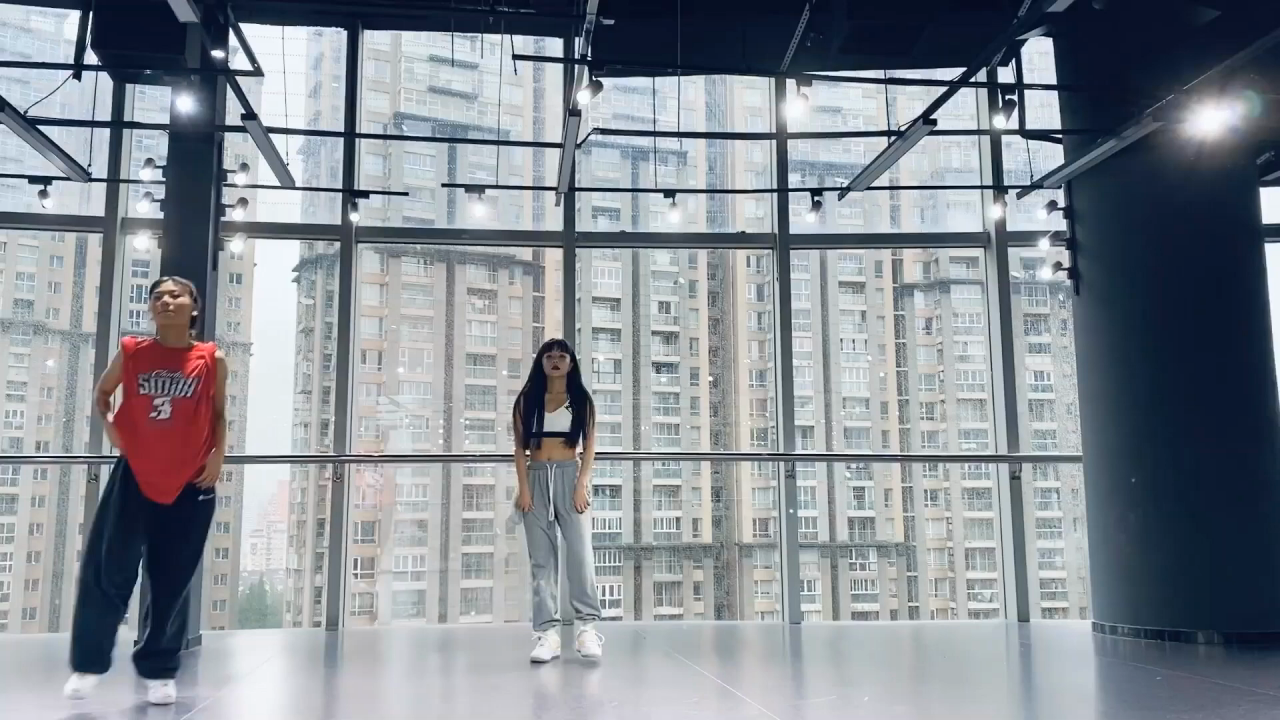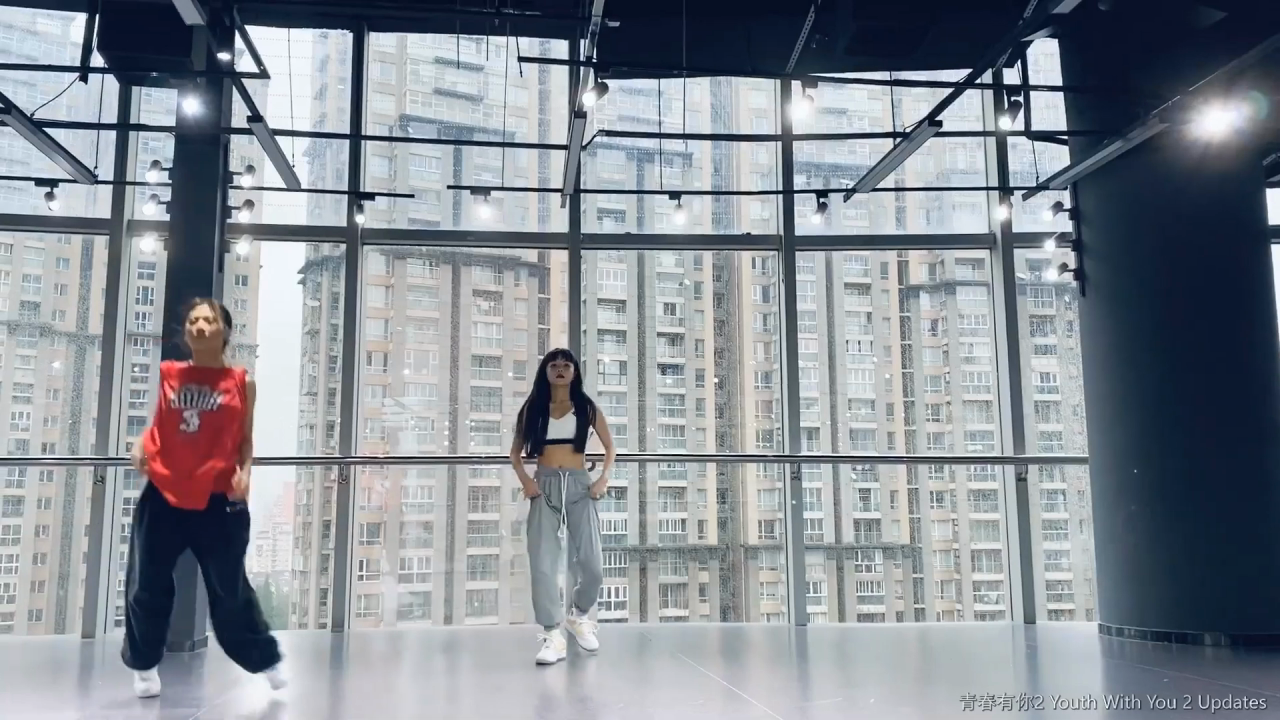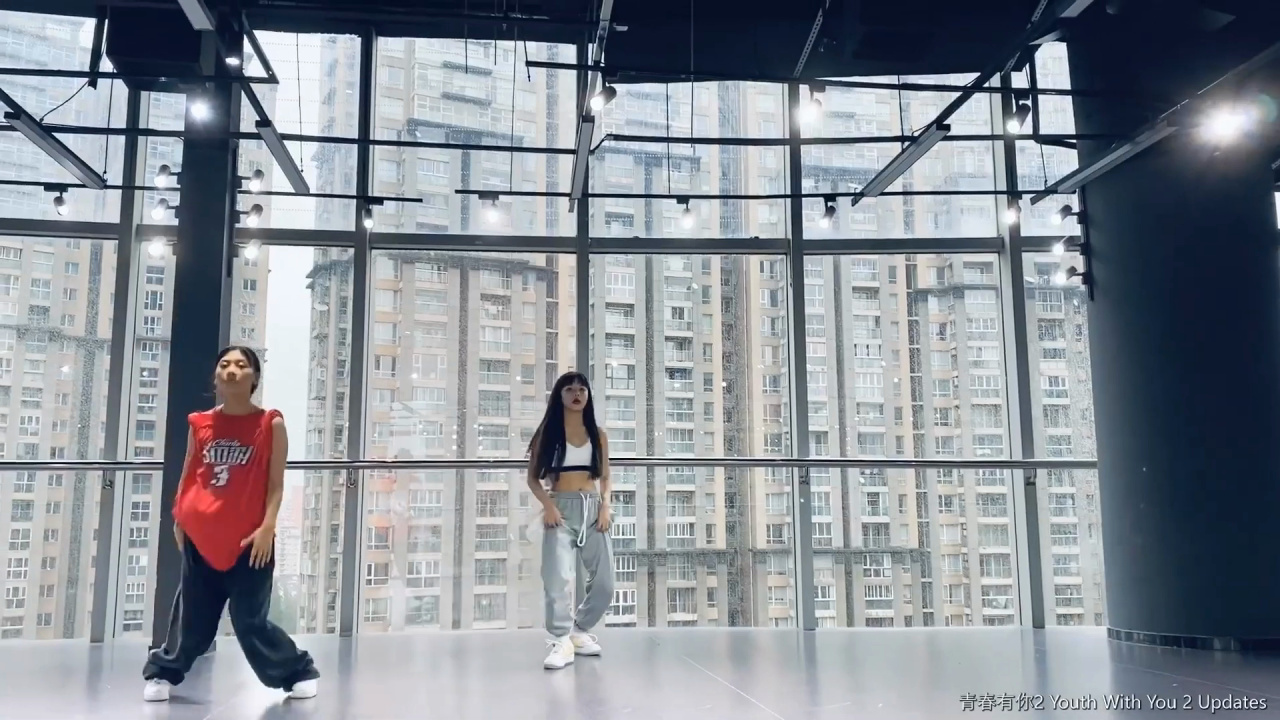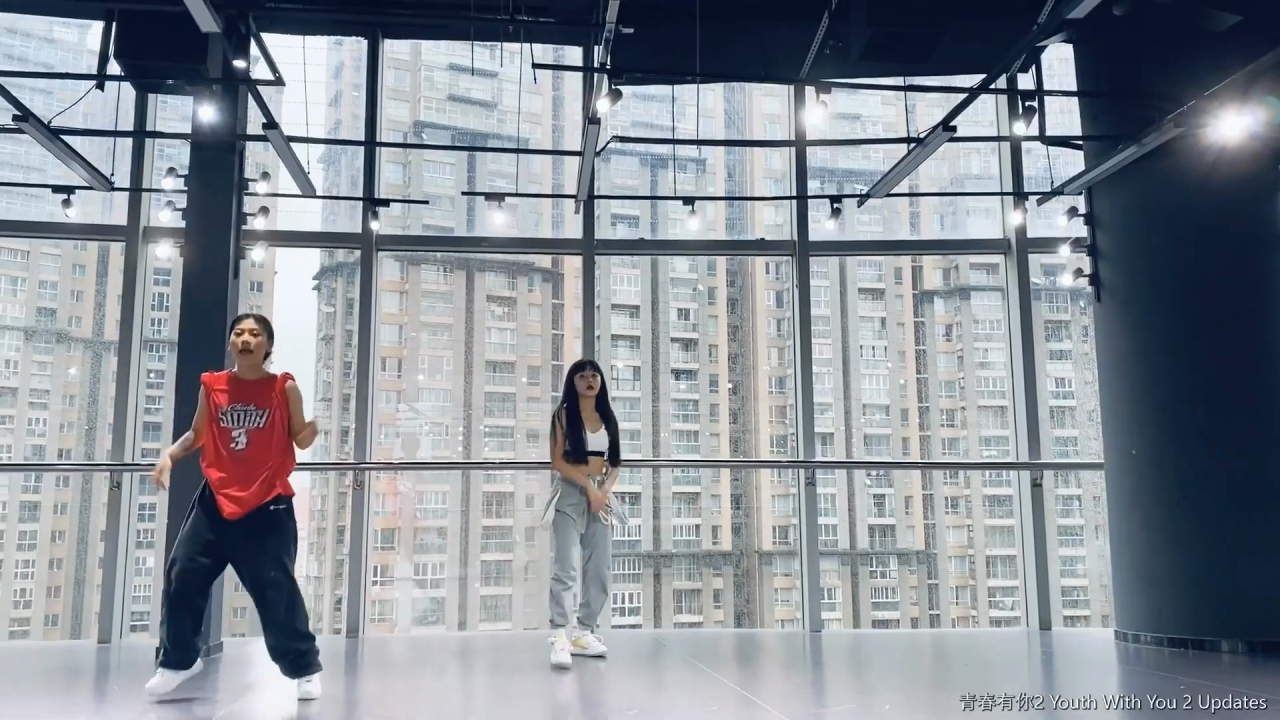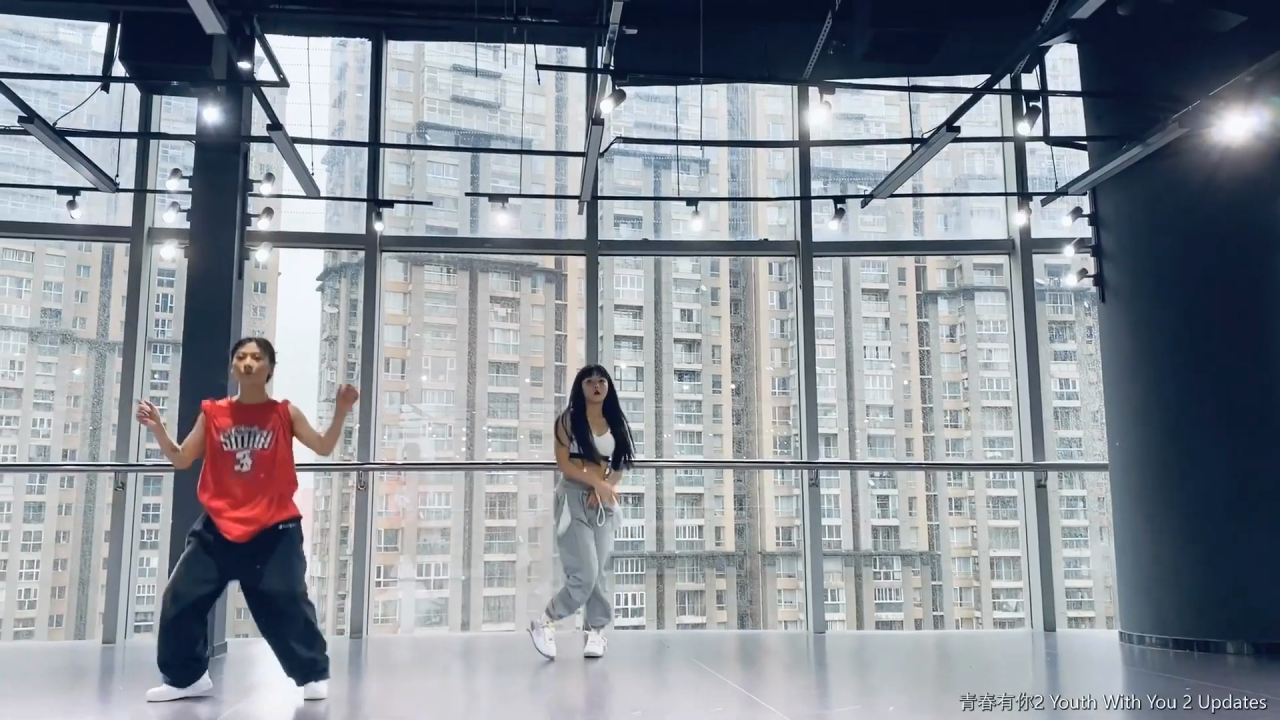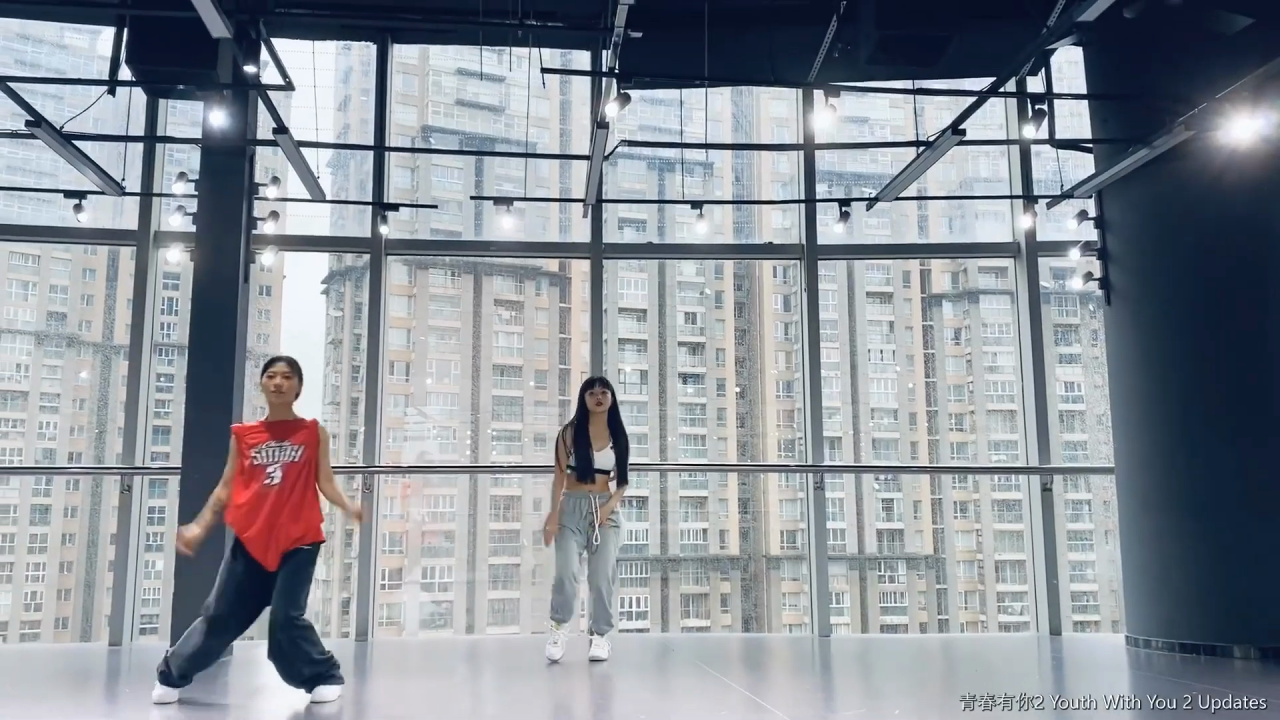
dt=0.2s
person 1, frame 1
left shoulder: (211, 360)
right shoulder: (131, 353)
left elbow: (218, 418)
right elbow: (102, 394)
left wrist: (217, 460)
right wrist: (111, 429)
left hip: (187, 485)
right hip: (132, 479)
left knee: (171, 584)
right knee: (105, 574)
left ankle: (159, 671)
right ankle: (87, 667)
person 1, frame 2
left shoulder: (240, 383)
right shoulder: (169, 374)
left elbow: (244, 440)
left wrist: (244, 473)
right wrist: (141, 454)
left hip: (216, 498)
right hip: (163, 493)
left knee: (229, 585)
right knee: (146, 584)
left ankle: (265, 660)
right ankle: (145, 666)
person 1, frame 3
left shoulder: (271, 424)
right shoulder: (198, 423)
left elbow: (274, 479)
right elbow: (187, 475)
left wrist: (264, 531)
right wrist: (178, 520)
left hip: (248, 540)
right hip: (201, 538)
left knee: (251, 624)
right knee: (193, 623)
left ankle: (299, 674)
right ankle: (161, 674)
person 1, frame 4
left shoulder: (284, 388)
right shoulder: (211, 386)
left elbow: (303, 441)
right elbow: (197, 435)
left wrist: (310, 429)
right wrist: (168, 457)
left hip: (268, 505)
right hip: (217, 499)
left knee: (275, 586)
right knee: (183, 578)
left ankle: (305, 670)
right ankle: (177, 662)
person 1, frame 5
left shoulder: (285, 413)
right shoulder: (212, 413)
left elbow: (322, 448)
right elbow: (183, 457)
left wrist: (341, 413)
right wrist: (157, 428)
left hip: (274, 525)
right hip: (219, 524)
left knee: (286, 598)
right knee: (181, 599)
left ankle: (313, 674)
right ankle: (185, 676)
person 1, frame 6
left shoulder: (314, 432)
right shoulder: (243, 435)
left elbow: (324, 484)
right elbow: (227, 487)
left wrist: (348, 508)
right wrist: (200, 526)
left hip: (298, 541)
right hip: (248, 541)
left knee: (286, 617)
right knee: (222, 618)
left ankle: (324, 678)
right ankle: (172, 676)
person 2, frame 1
left shoulder: (582, 399)
right shoulder: (528, 399)
left elbow: (588, 449)
right elbow: (520, 448)
left wrist: (582, 486)
right wrist: (522, 488)
left hip: (569, 477)
right hip: (537, 480)
left knee: (579, 554)
right knee: (542, 560)
left ankle: (587, 628)
right ankle: (547, 633)
person 2, frame 2
left shoulder: (587, 407)
right shoulder: (534, 407)
left elbow: (609, 446)
right elbow: (516, 451)
left wrist: (604, 479)
right wrist: (523, 477)
left hip: (579, 486)
right hip: (546, 487)
left knee: (591, 563)
right knee: (543, 563)
left ankle: (579, 615)
right ankle: (552, 634)
person 2, frame 3
left shoulder: (596, 433)
right shoulder: (547, 431)
left elbow: (604, 475)
right elbow: (532, 475)
left wrist: (605, 506)
right wrist: (546, 506)
left hip: (591, 509)
right hip: (560, 509)
left knee: (604, 584)
right knee: (558, 577)
left ankle: (579, 631)
right ankle: (560, 642)
person 2, frame 4
left shoulder: (607, 418)
right shoulder: (563, 415)
left elbow: (614, 462)
right elbow: (558, 461)
left wrist: (604, 487)
right wrist: (588, 486)
left hip: (599, 499)
right hip: (571, 496)
left knee: (600, 570)
right knee: (568, 566)
left ankle: (585, 632)
right ankle: (560, 637)
person 2, frame 5
left shoulder: (614, 422)
right shoulder: (569, 419)
left elbow: (619, 465)
right elbow: (563, 461)
left wrist: (608, 485)
right wrist: (598, 481)
left hip: (602, 502)
right hip: (573, 498)
left knee: (599, 572)
right knee: (585, 570)
left ankle: (594, 631)
right ankle: (546, 622)
person 2, frame 6
left shoulder: (618, 435)
right shoulder: (571, 432)
left elbow: (623, 480)
right elbow: (559, 477)
left wrist: (611, 505)
right wrist: (551, 517)
left hip: (605, 509)
right hip: (573, 507)
left knee: (602, 578)
right knee: (566, 573)
left ankle: (599, 636)
right ankle: (560, 625)
